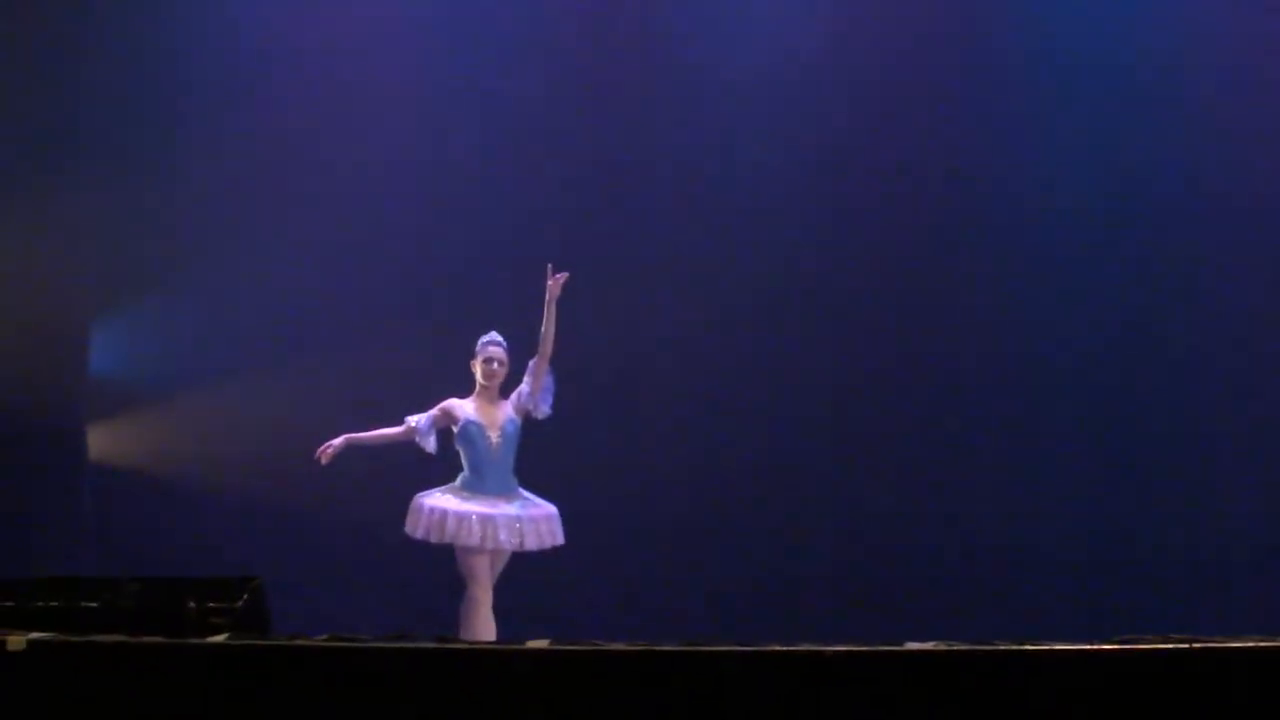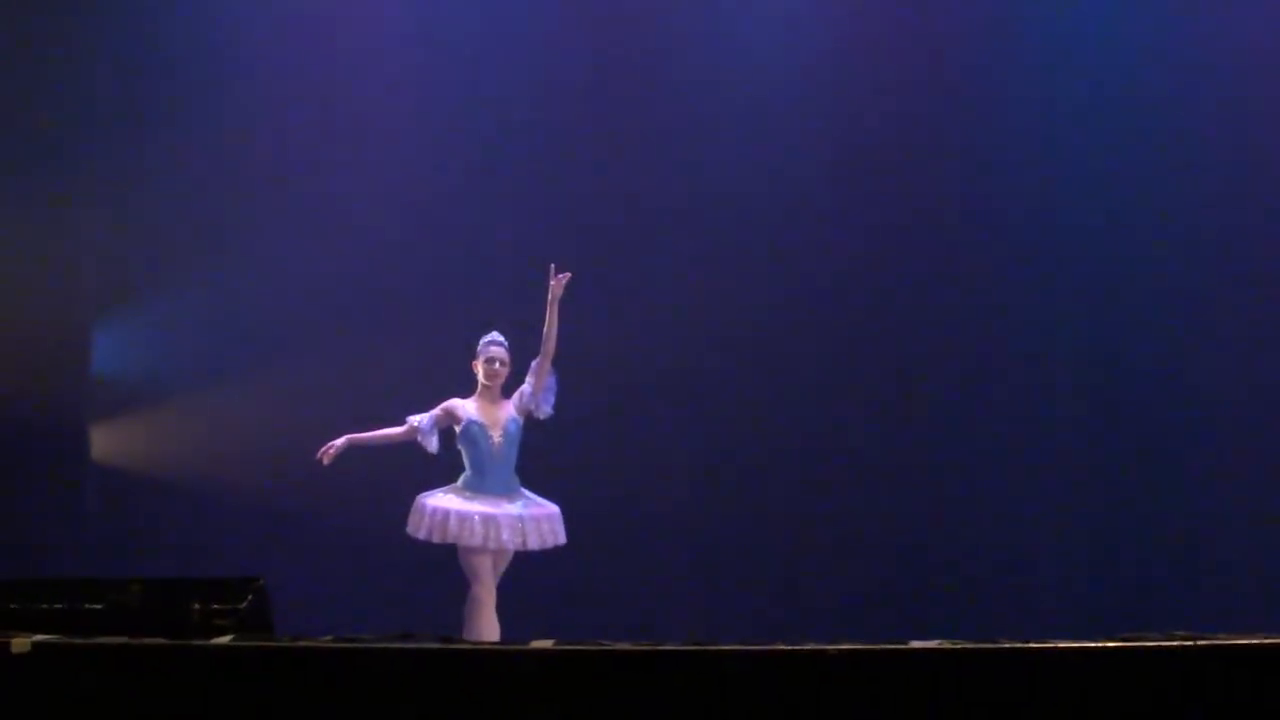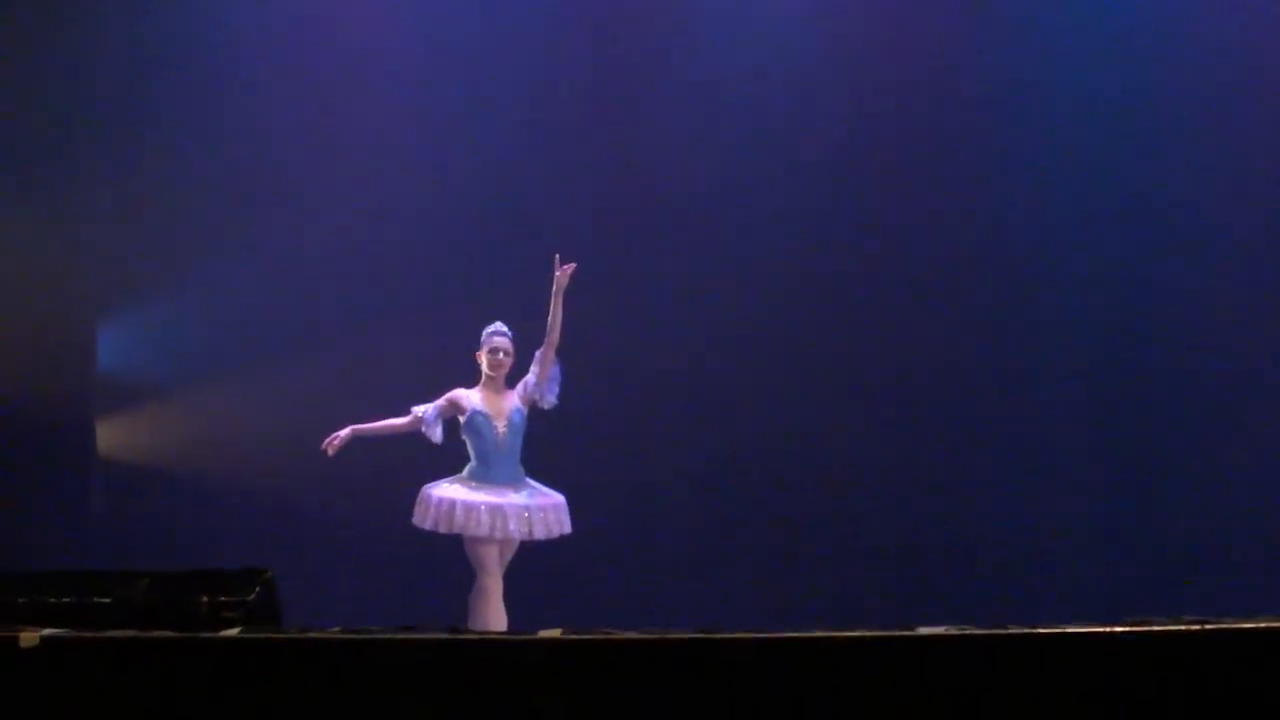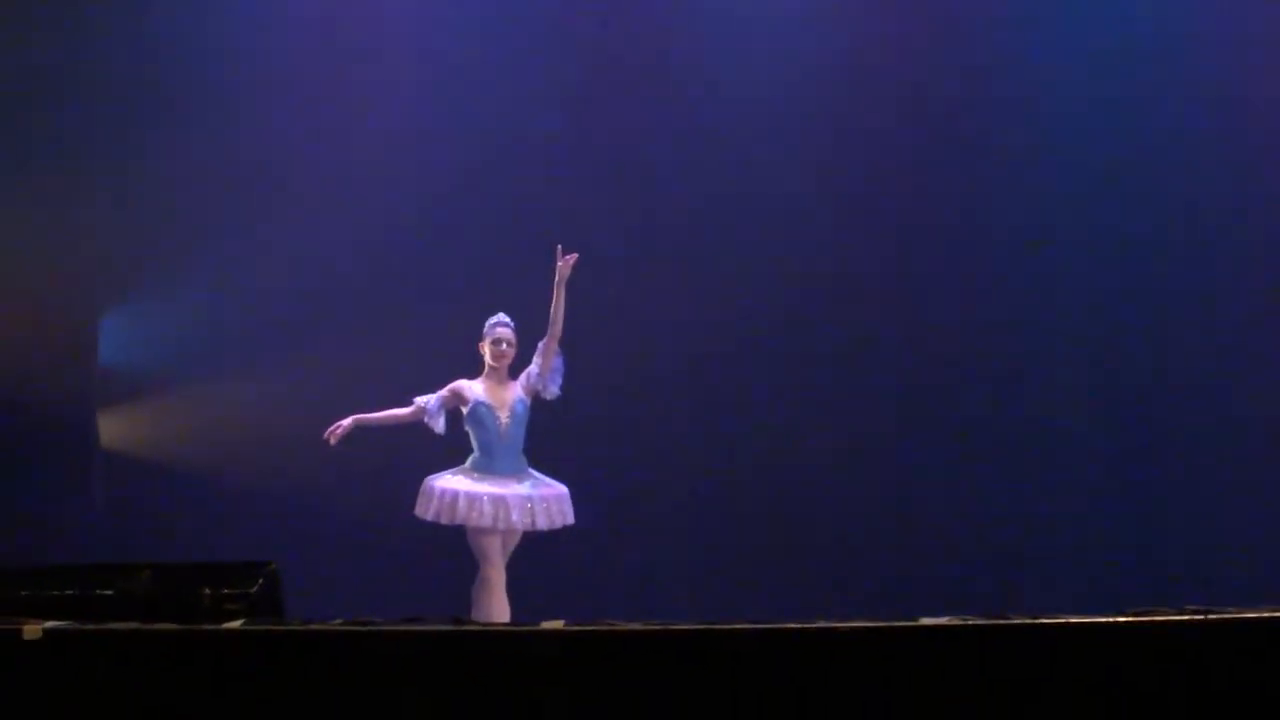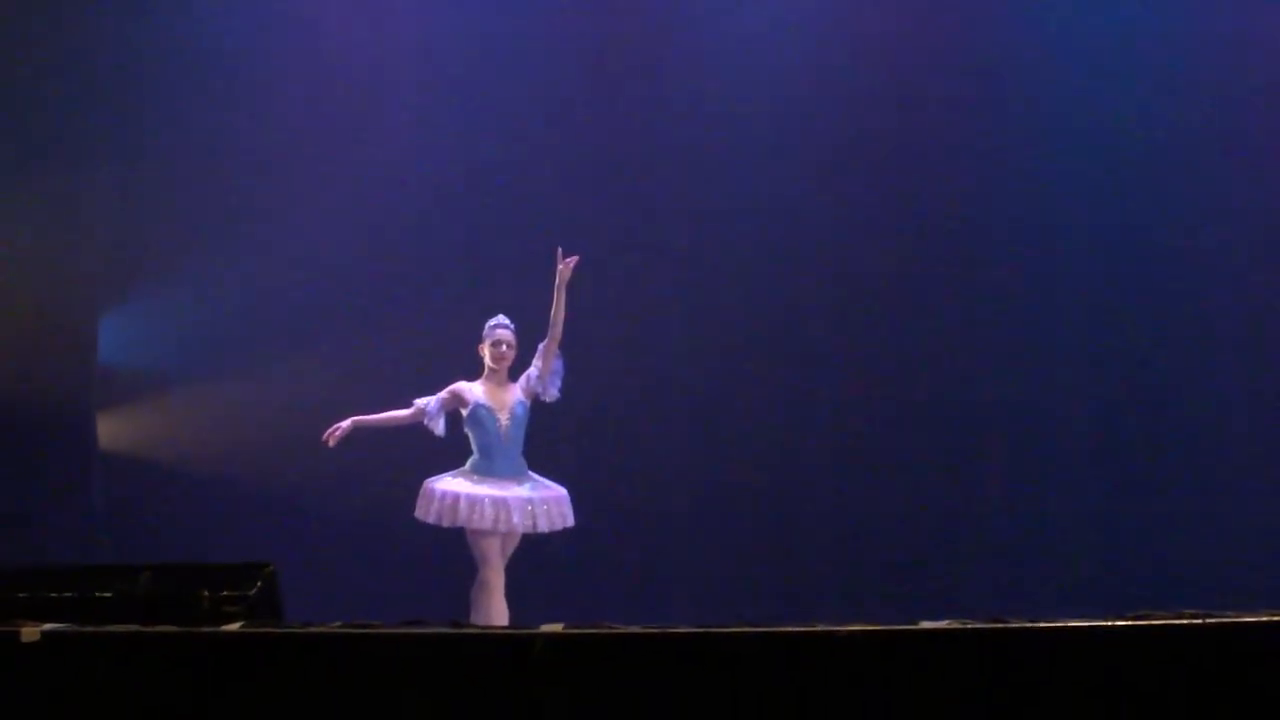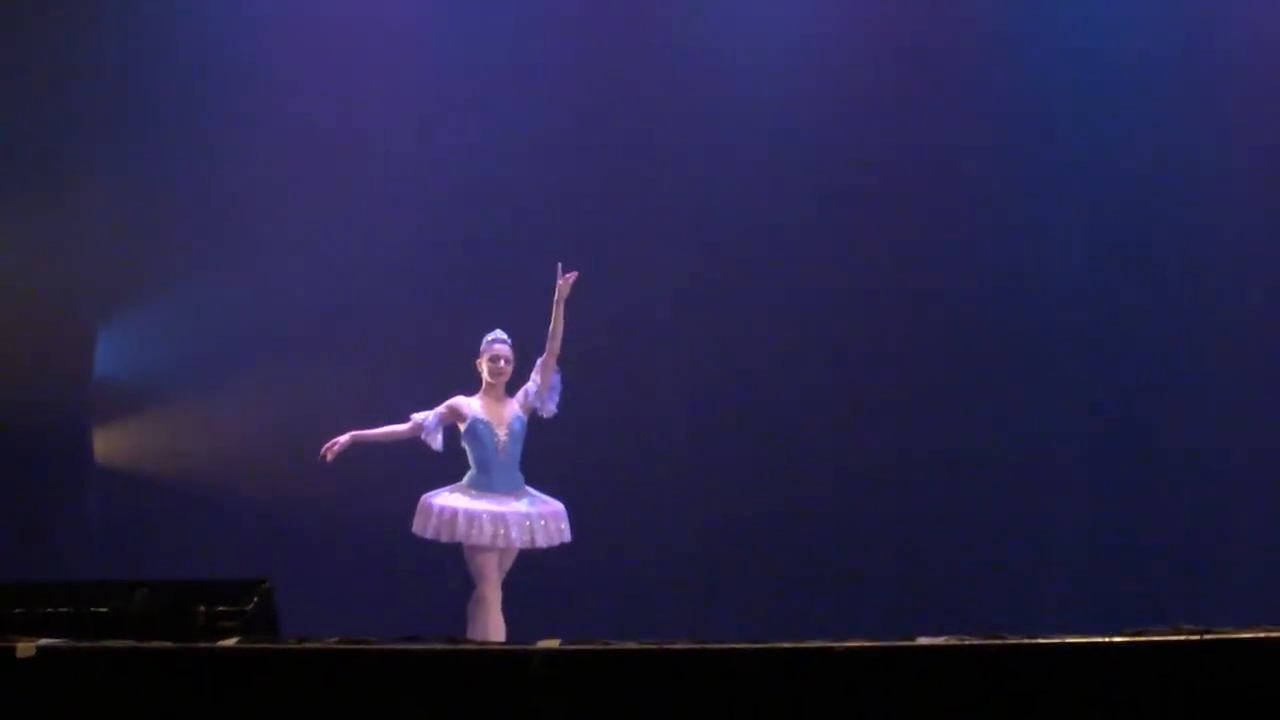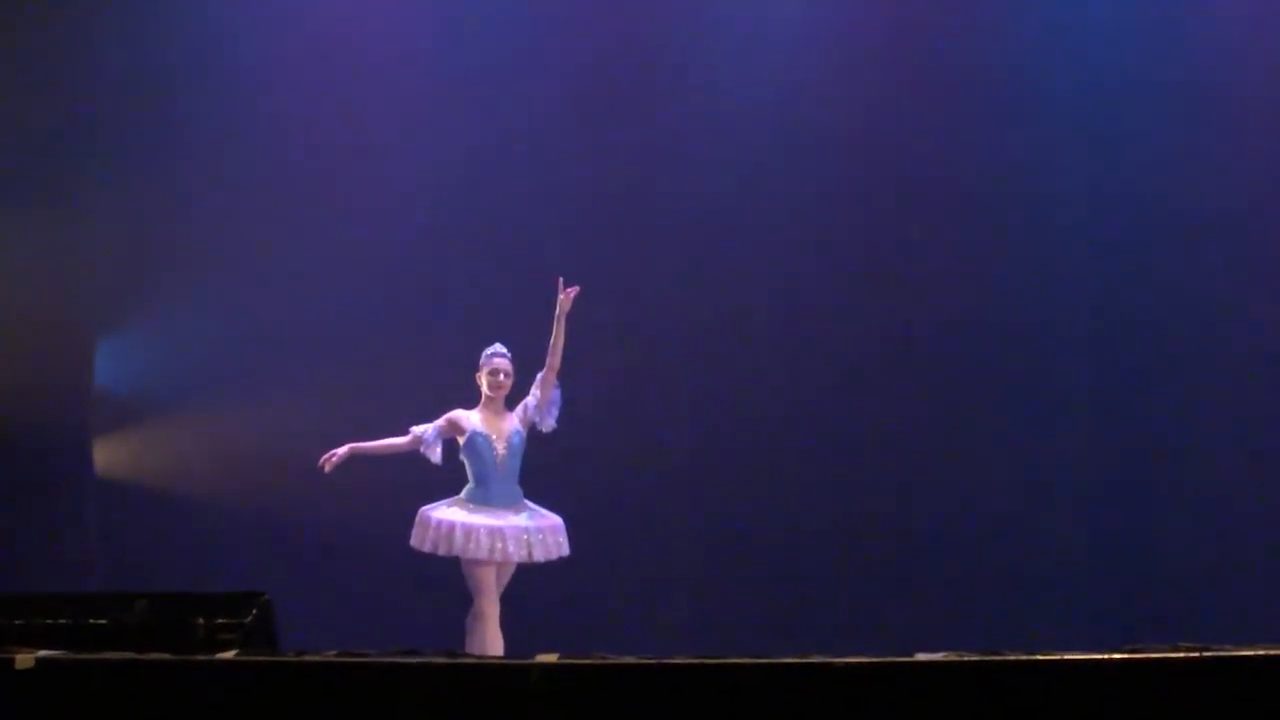
dt=0.2s
person 1, frame 1
left shoulder: (516, 406)
right shoulder: (455, 408)
left elbow: (544, 356)
right elbow: (402, 431)
left wrist: (550, 302)
right wrist: (348, 439)
left hip: (507, 507)
right hip: (468, 504)
left knee: (480, 591)
right knee: (480, 591)
person 1, frame 2
left shoulder: (518, 406)
right shoulder: (457, 409)
left elbow: (546, 355)
right elbow: (404, 431)
left wrist: (553, 301)
right wrist: (350, 439)
left hip: (509, 507)
right hip: (471, 505)
left knee: (483, 591)
right knee: (483, 592)
person 1, frame 3
left shoulder: (522, 396)
right shoulder: (461, 399)
left elbow: (550, 346)
right elbow: (408, 422)
left wrist: (557, 292)
right wrist: (354, 430)
left hip: (515, 497)
right hip: (476, 495)
left knee: (489, 581)
right knee: (490, 582)
person 1, frame 4
left shoulder: (525, 386)
right shoulder: (464, 389)
left elbow: (553, 337)
right elbow: (411, 412)
left wrist: (560, 283)
right wrist: (357, 420)
left hip: (518, 487)
right hip: (479, 486)
left knee: (492, 572)
right knee: (493, 572)
person 1, frame 5
left shoulder: (525, 389)
right shoulder: (464, 391)
left elbow: (553, 339)
right elbow: (410, 414)
left wrist: (560, 286)
right wrist: (356, 421)
left hip: (517, 489)
right hip: (479, 487)
left knee: (491, 574)
right knee: (491, 575)
left ankle: (481, 625)
person 1, frame 6
left shoulder: (522, 404)
right shoulder: (462, 406)
left elbow: (551, 355)
right elbow: (407, 429)
left wrist: (559, 301)
right wrist: (354, 436)
left hip: (514, 505)
right hip: (476, 503)
left knee: (487, 590)
right knee: (488, 591)
left ankle: (476, 641)
person 1, frame 7
left shoulder: (521, 417)
right shoulder: (461, 419)
left elbow: (551, 369)
right elbow: (407, 441)
left wrist: (561, 316)
right wrist: (352, 448)
left hip: (512, 519)
right hip: (474, 517)
left knee: (485, 604)
right knee: (487, 605)
left ankle: (475, 657)
